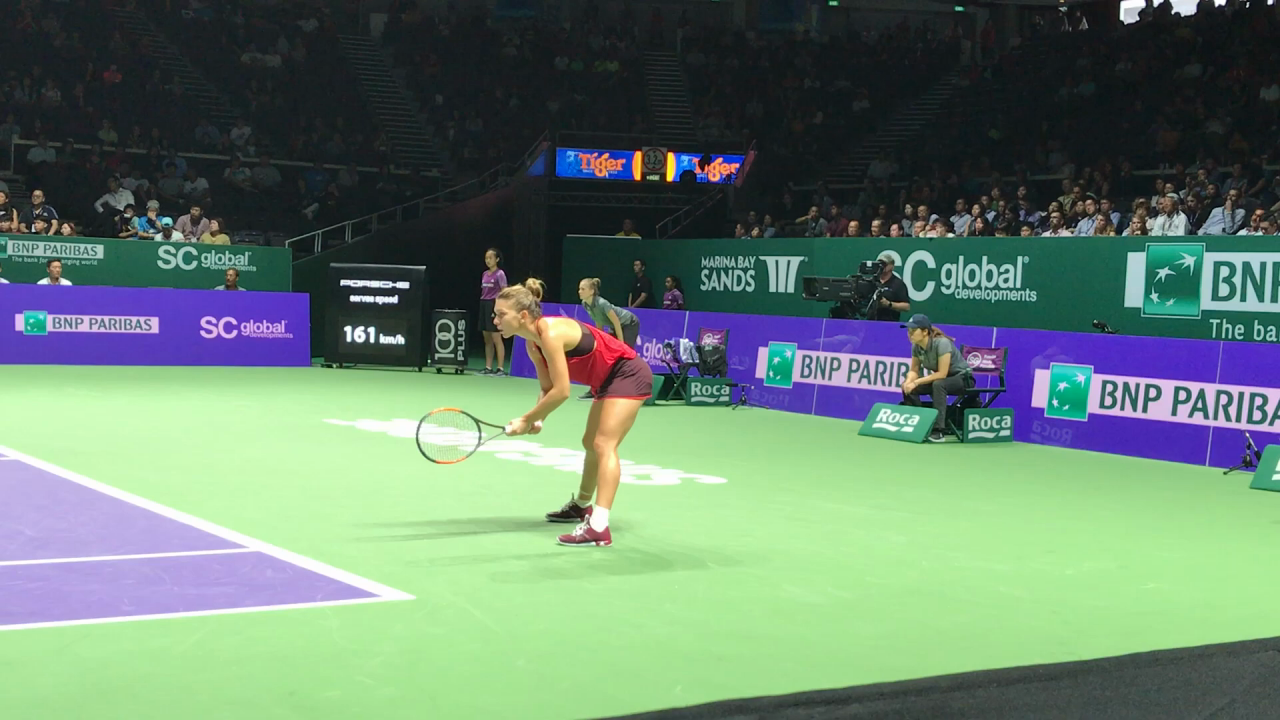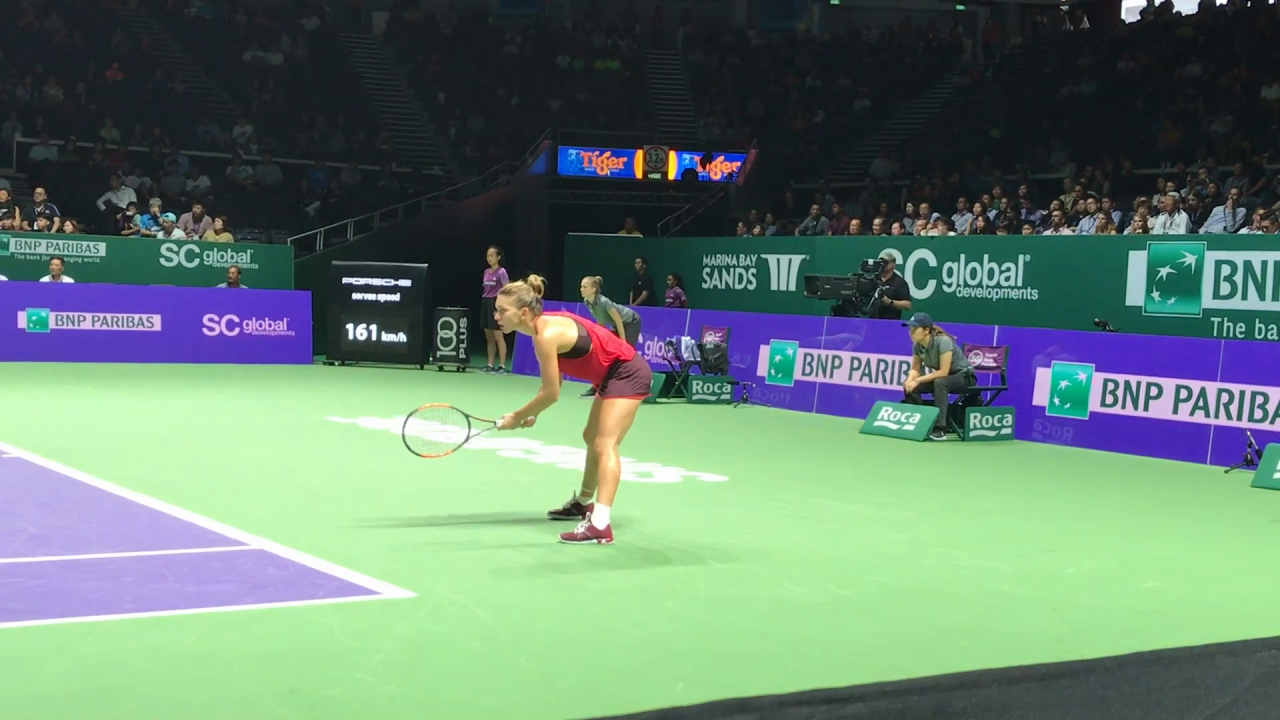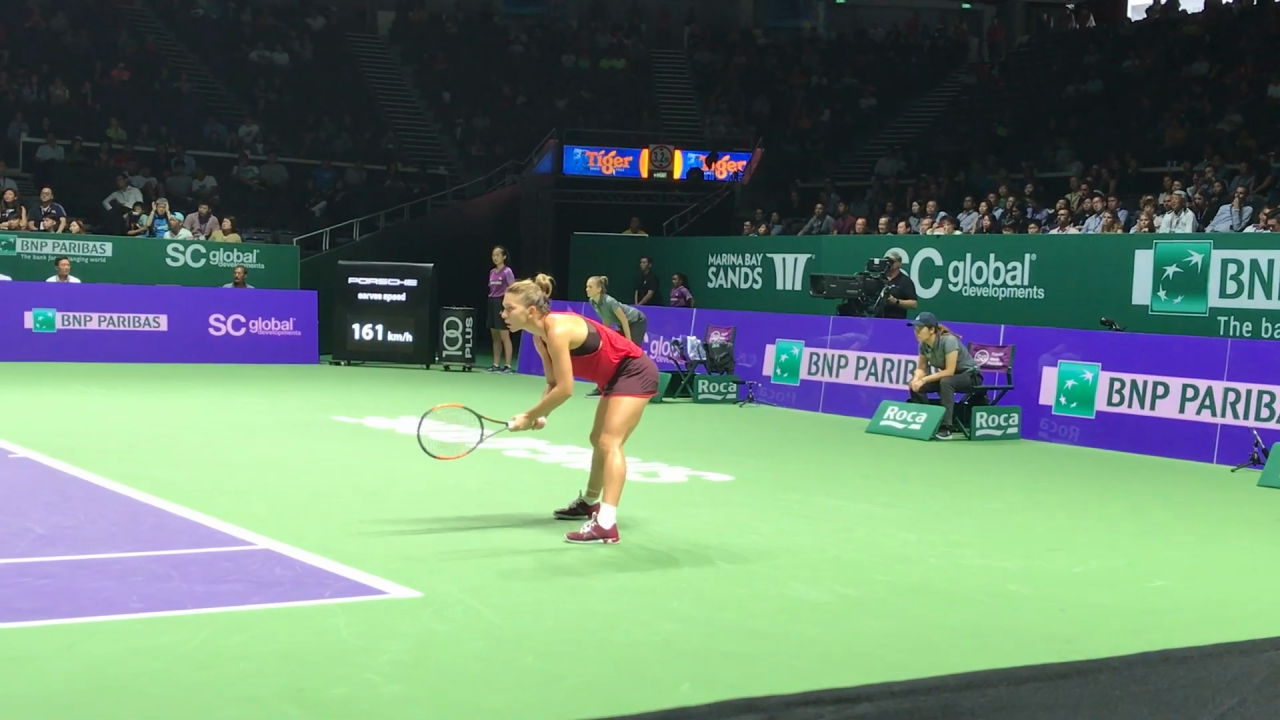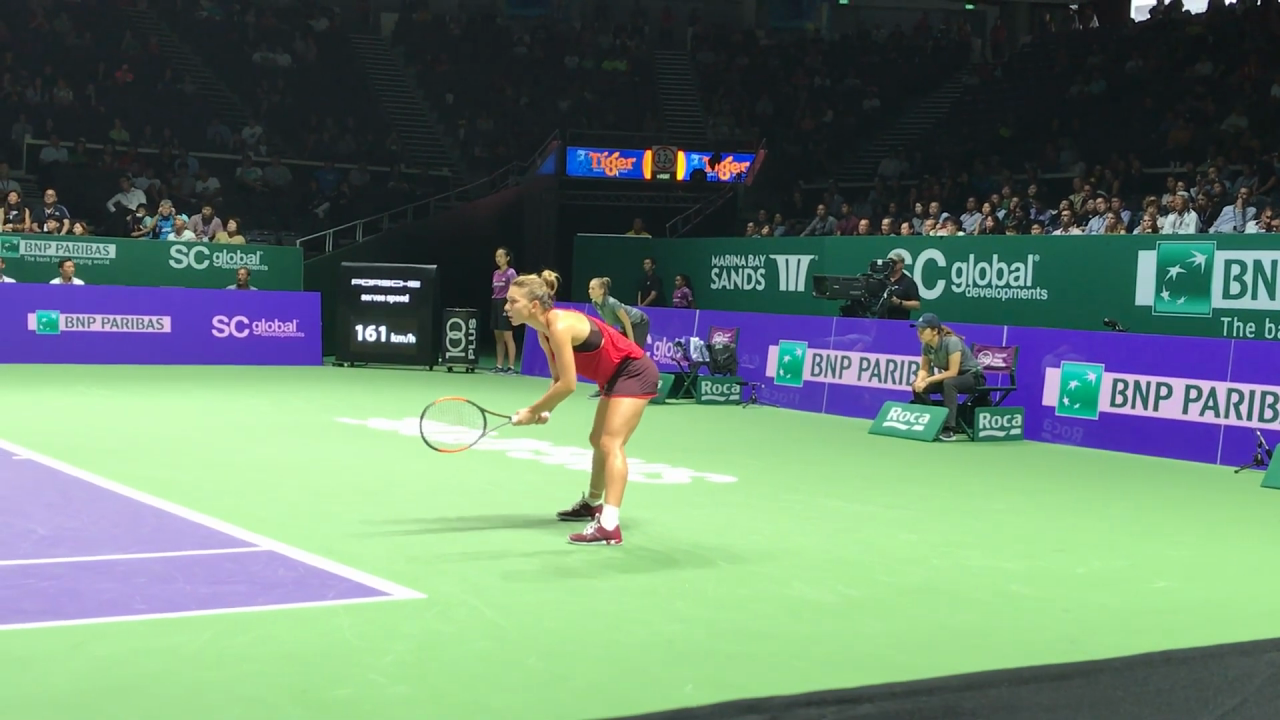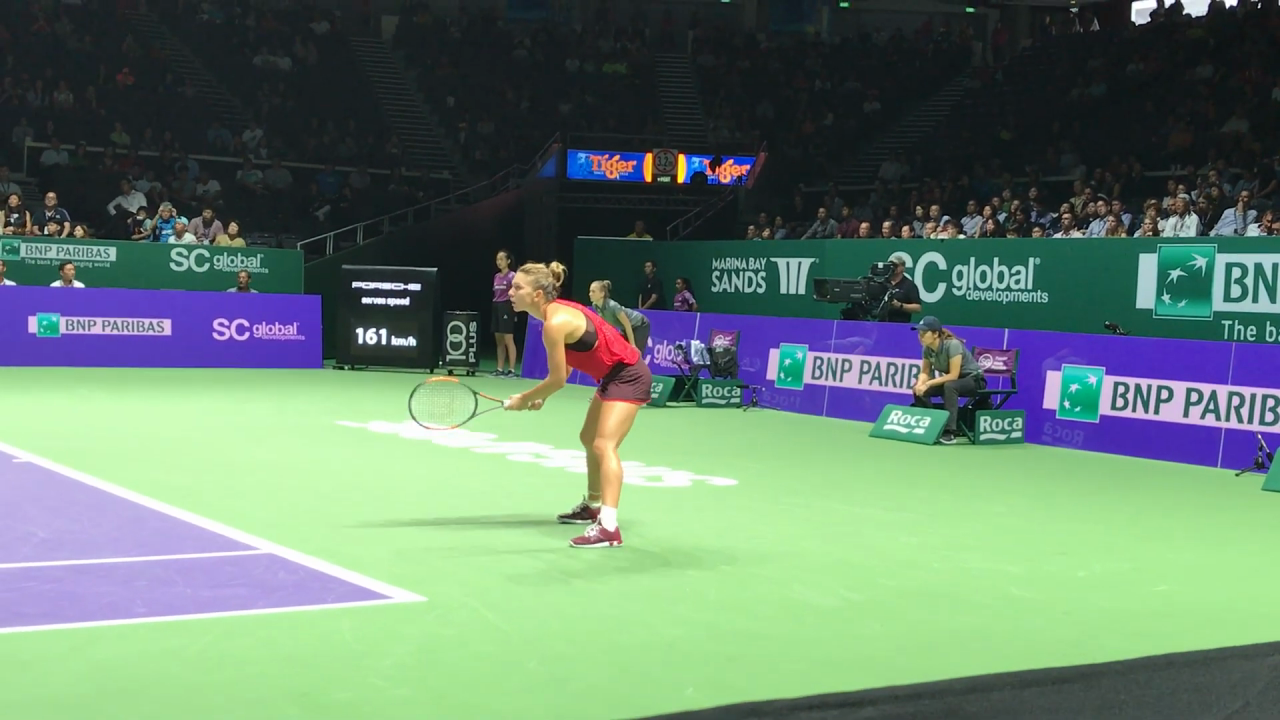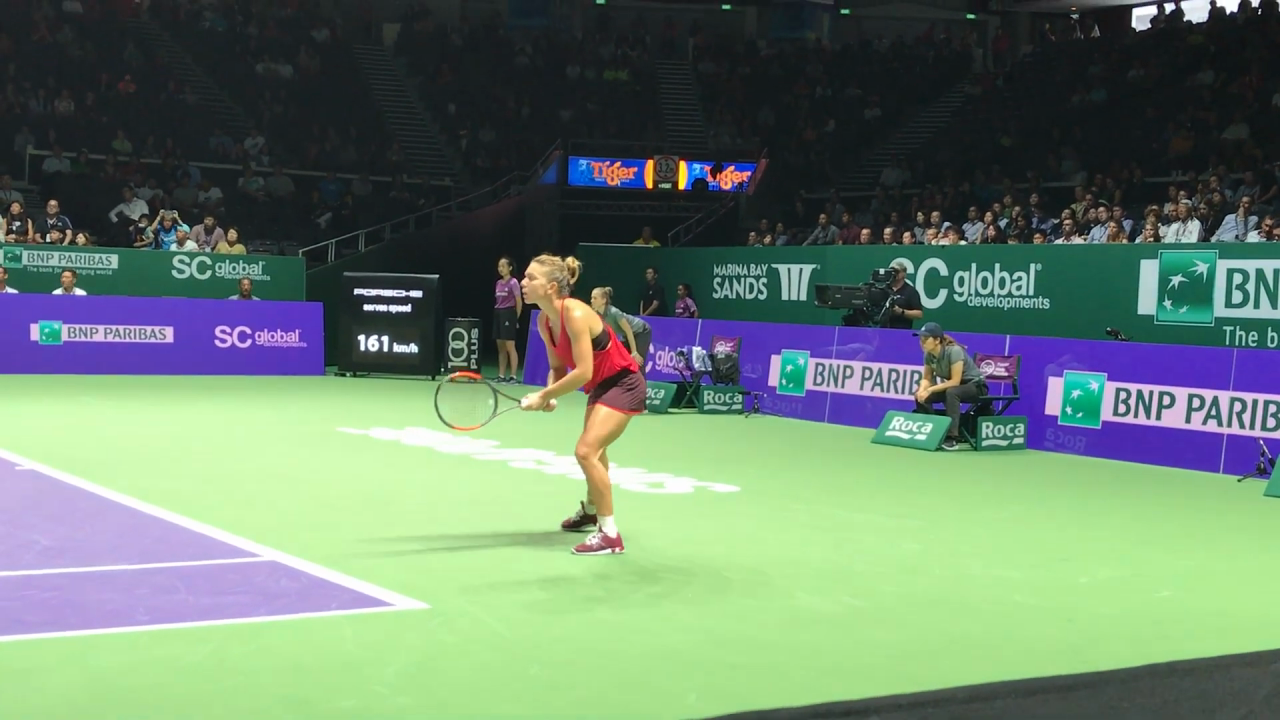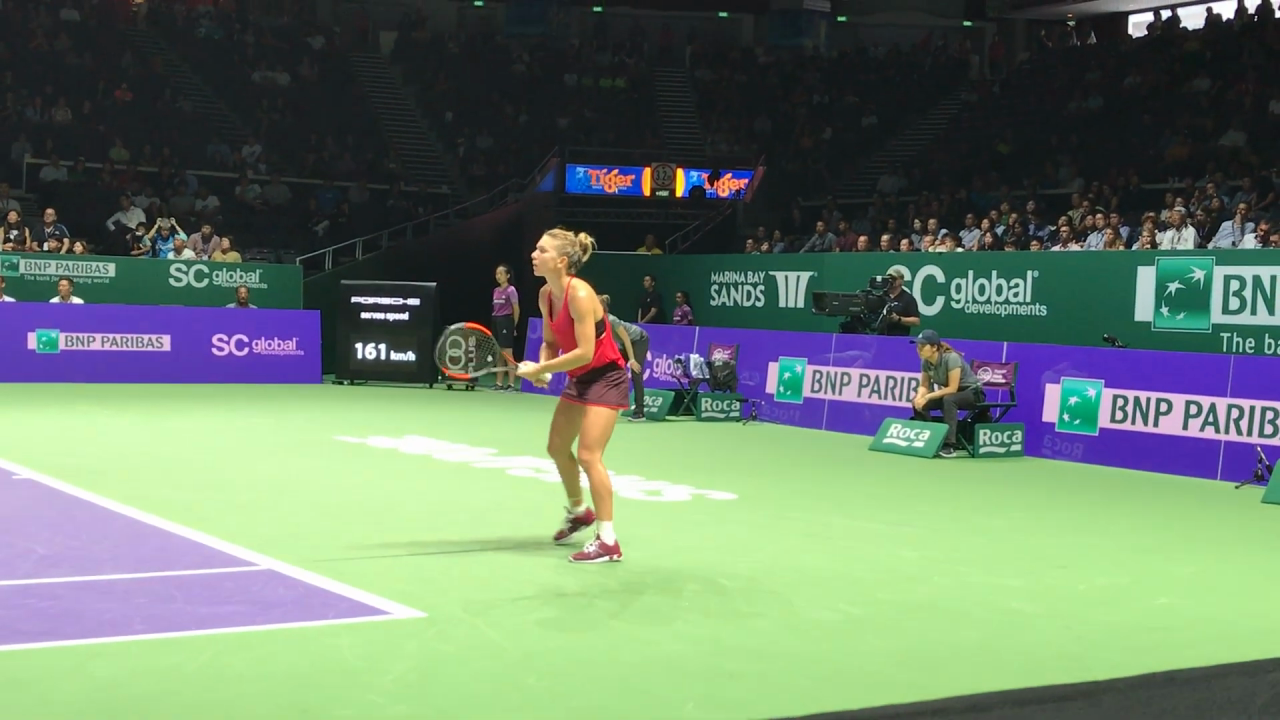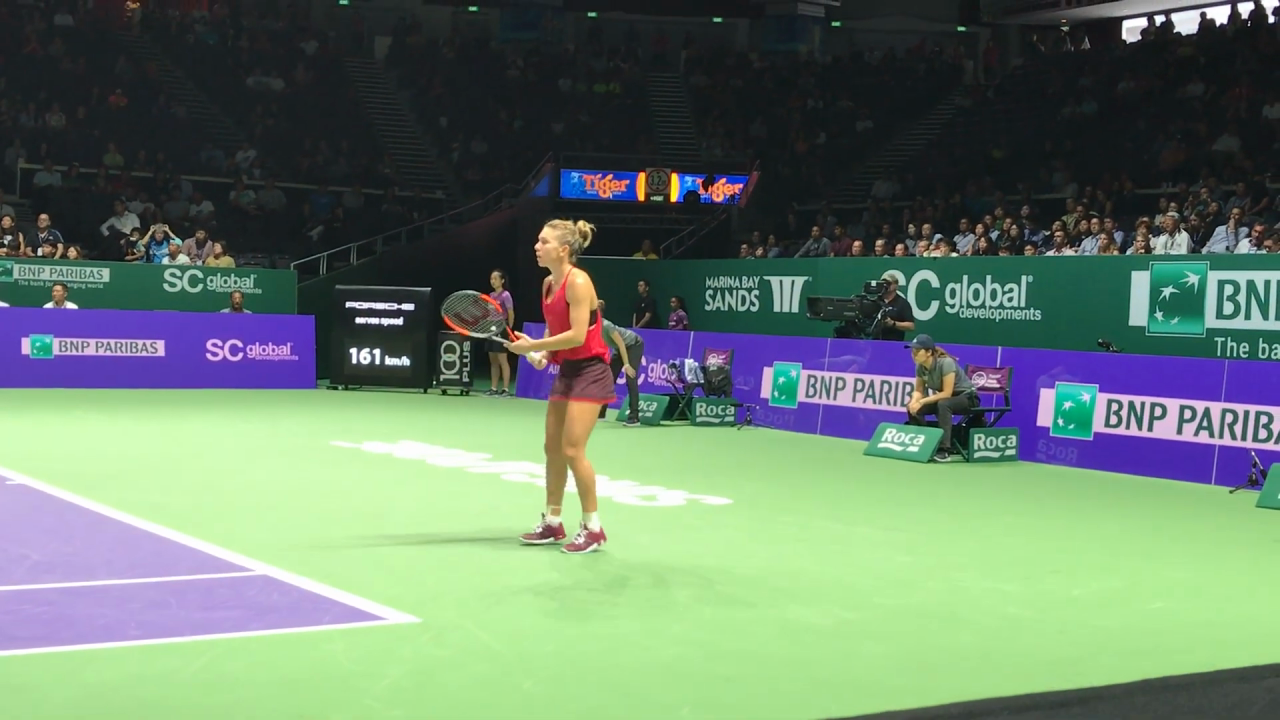
dt=0.5s
person 1, frame 1
left shoulder: (550, 332)
right shoulder: (533, 343)
left elbow: (562, 391)
right elbow: (548, 389)
left wrist: (526, 420)
right wrist: (537, 419)
left hip: (629, 373)
right hip: (608, 380)
left knee: (604, 446)
right knee: (591, 444)
left ankle: (599, 527)
right ankle: (581, 506)
person 1, frame 2
left shoulder: (547, 334)
right shoulder: (541, 329)
left elbow: (551, 393)
right elbow: (550, 383)
left wrist: (517, 417)
right wrist: (532, 414)
left hip: (628, 373)
right hip: (612, 375)
left knee: (605, 444)
right knee: (592, 438)
left ankle: (600, 525)
right ankle: (583, 502)
person 1, frame 3
left shoulder: (557, 330)
right shoulder: (540, 337)
left elbow: (565, 389)
right elbow: (553, 383)
left wrist: (529, 416)
right wrist: (541, 415)
left hip: (635, 372)
right hip: (616, 376)
left knee: (610, 443)
right knee: (598, 441)
left ankle: (606, 524)
right ankle: (589, 503)
person 1, frame 4
left shoulder: (560, 326)
right shoulder: (544, 333)
left elbow: (568, 384)
right elbow: (559, 379)
left wrist: (533, 410)
right wrist: (545, 410)
left hip: (635, 372)
right hip: (616, 376)
left knee: (610, 444)
right knee: (598, 441)
left ankle: (609, 525)
right ankle: (592, 503)
person 1, frame 5
left shoulder: (556, 322)
right shoulder: (554, 314)
left elbow: (558, 379)
right elbow: (561, 370)
left wrist: (524, 399)
right wrist: (539, 397)
left hip: (628, 375)
right hip: (614, 375)
left knee: (604, 445)
right knee: (589, 438)
left ankle: (609, 527)
right ankle: (592, 506)
person 1, frame 6
left shoulder: (576, 315)
right shoulder: (544, 321)
left elbow: (583, 373)
right elbow: (558, 367)
left wrist: (543, 395)
right wrist: (548, 395)
left hip: (624, 384)
right hip: (602, 386)
left knee: (586, 451)
right knee: (592, 451)
left ankle: (610, 534)
right ankle: (591, 510)
person 1, frame 7
left shoulder: (580, 294)
right shoulder: (545, 294)
left elbow: (585, 352)
right elbow: (551, 341)
left wrist: (540, 369)
right wrist: (542, 367)
left hip: (605, 378)
right hip: (579, 379)
left knee: (588, 456)
right knee: (556, 448)
left ankle: (608, 542)
right ankle: (579, 511)
person 1, frame 8
left shoulder: (578, 282)
right shoulder: (549, 284)
left elbow: (578, 335)
left wrist: (533, 346)
right wrist: (542, 352)
left hip: (589, 373)
right hip: (567, 371)
left knee: (572, 450)
right knee: (553, 449)
left ankle: (593, 528)
right ankle: (553, 523)
